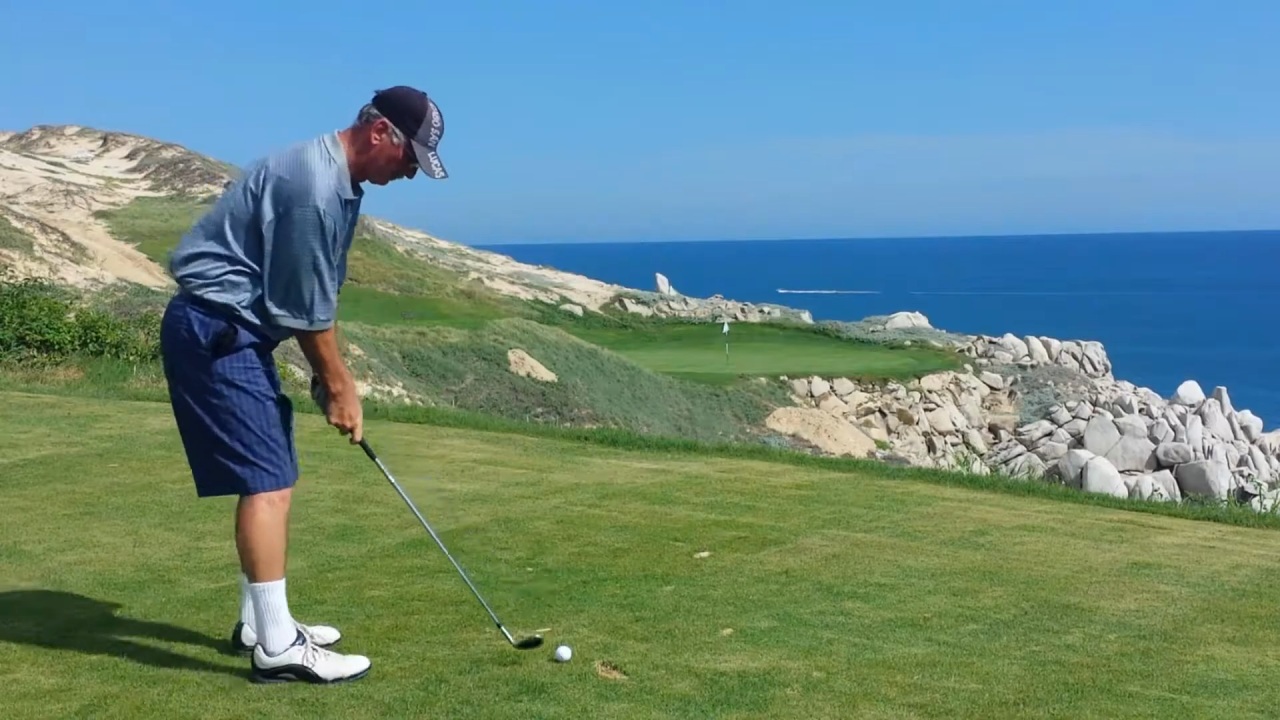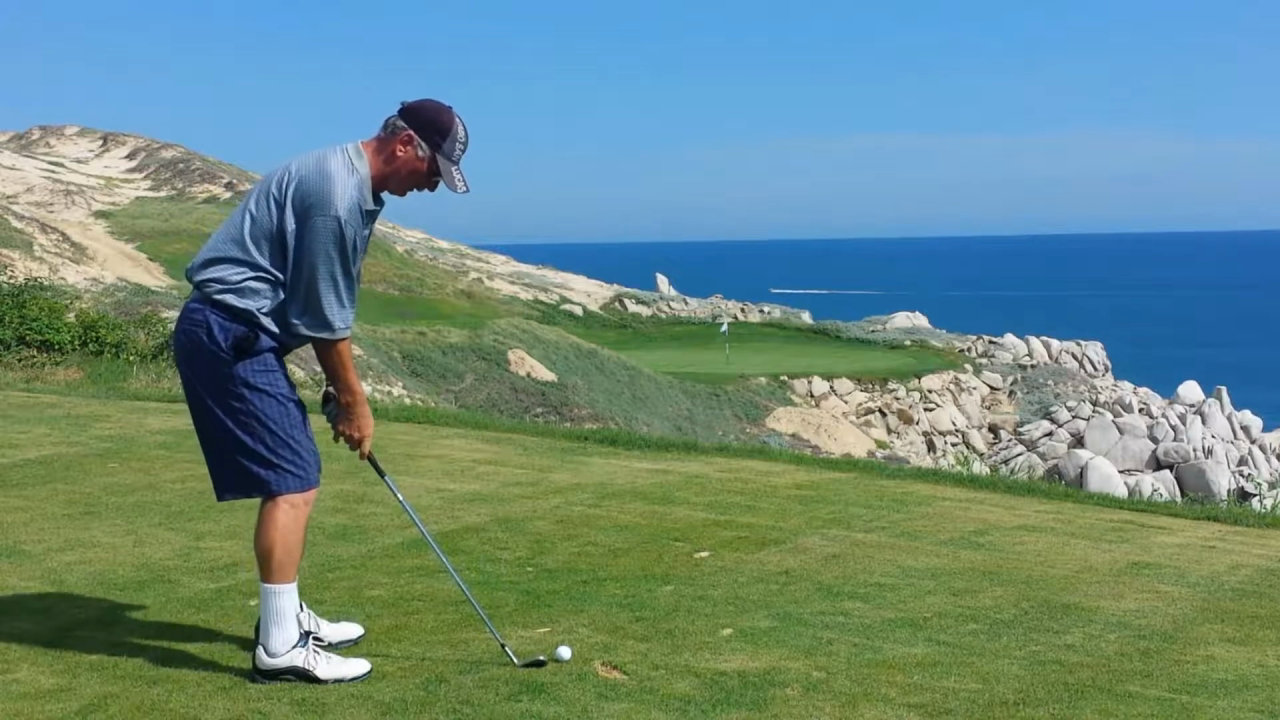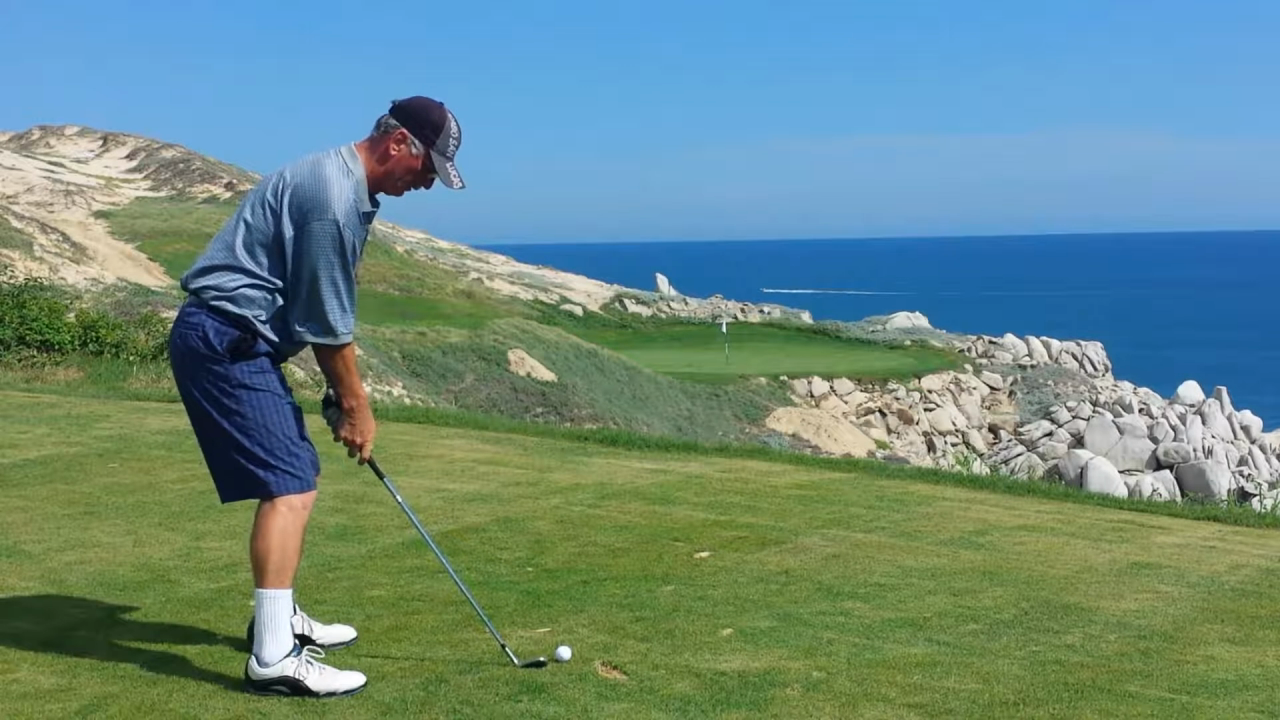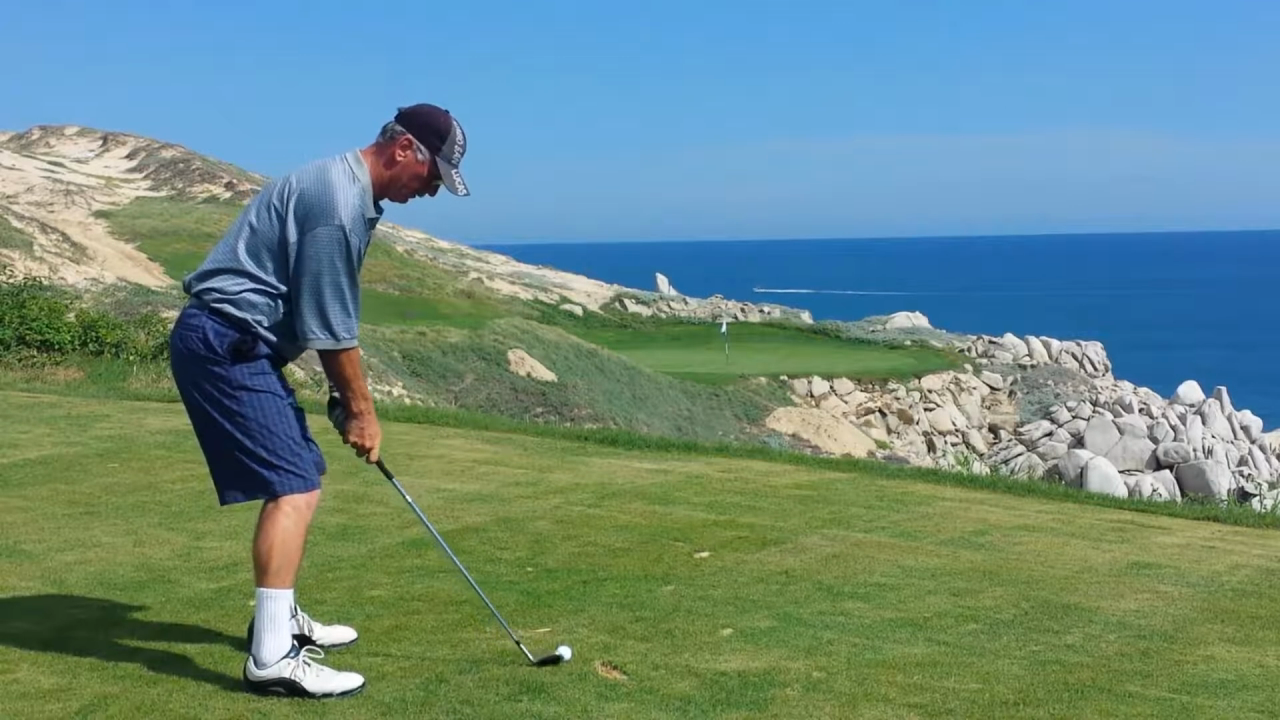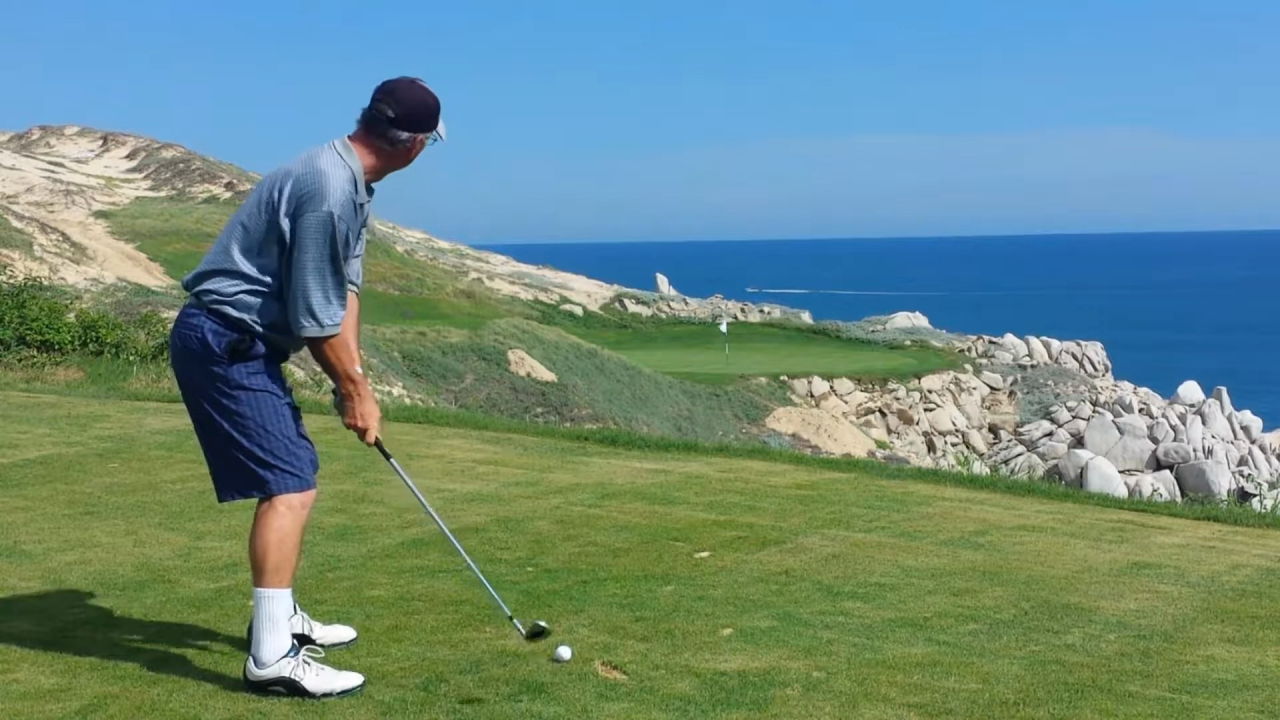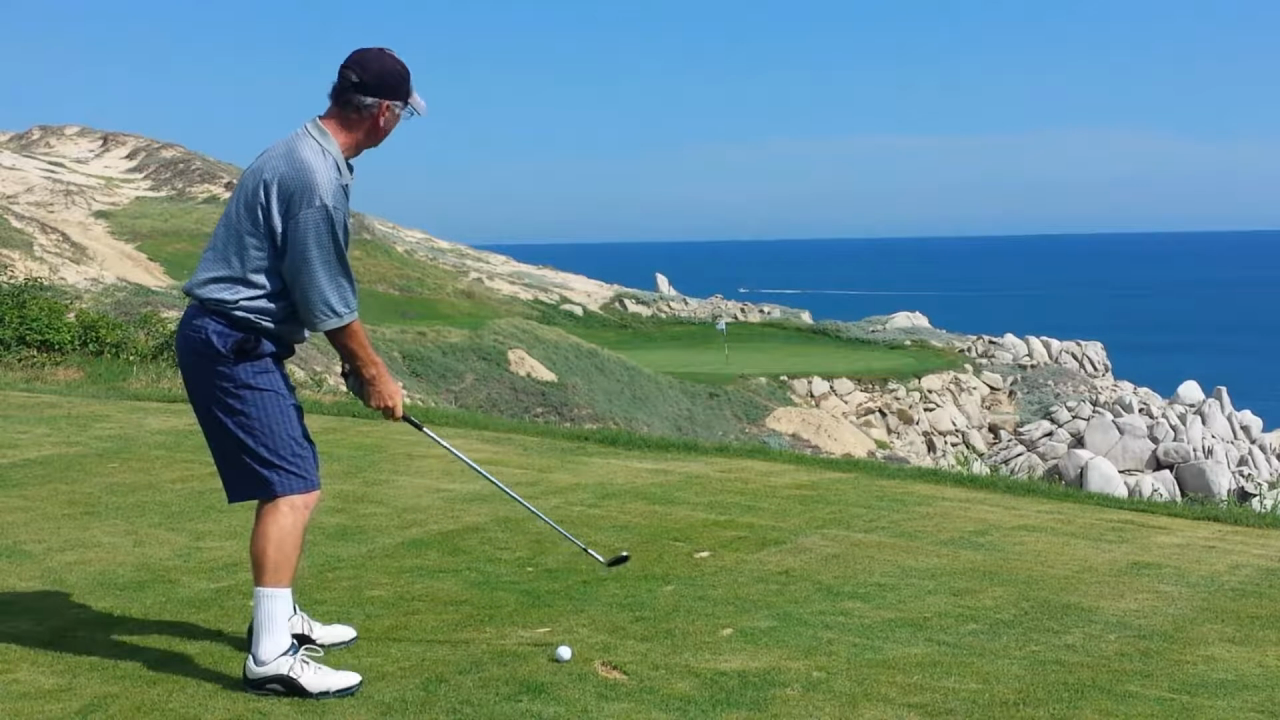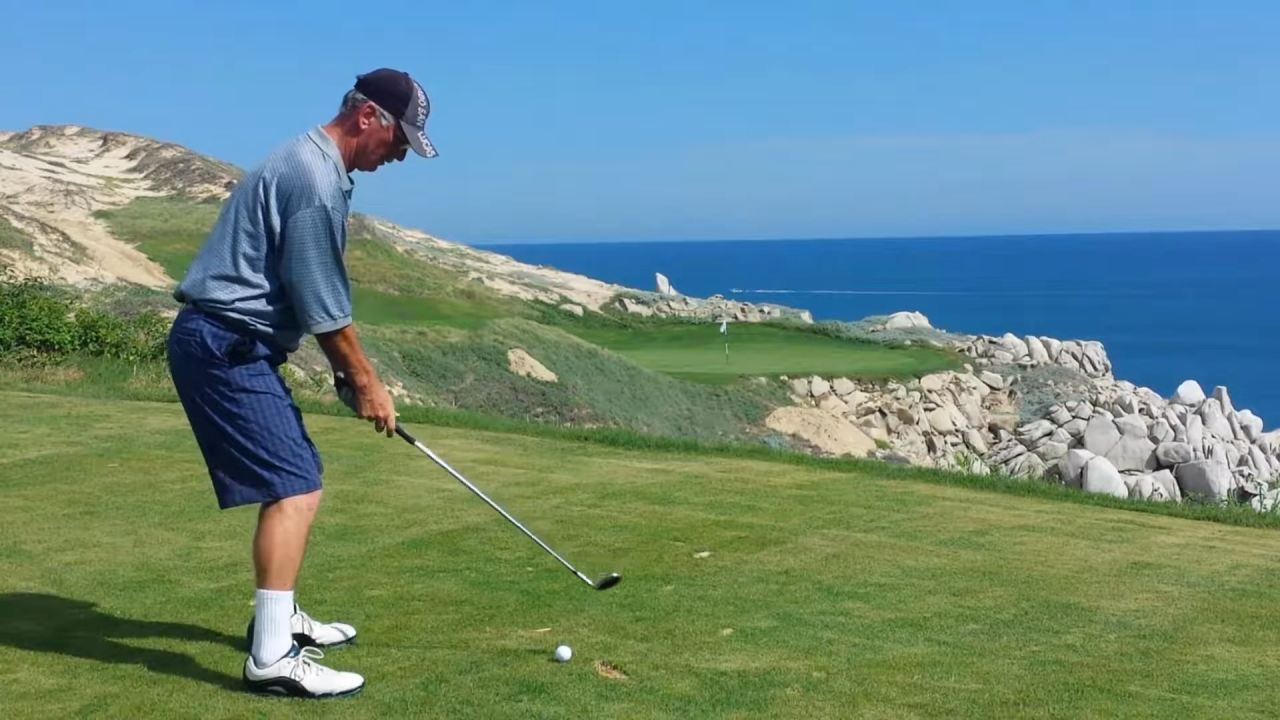
dt=0.7s
person 1, frame 1
left shoulder: (335, 179)
right shoulder: (313, 186)
left elbow: (311, 297)
right elbow: (306, 307)
left wrist: (331, 376)
right wrist: (340, 389)
left hip: (233, 332)
right hip: (215, 331)
left knee: (269, 478)
right knee: (266, 483)
left ankle: (258, 622)
right ankle: (277, 646)
person 1, frame 2
left shoulder: (354, 185)
right shoulder: (335, 193)
left elbow: (324, 308)
right elbow: (324, 316)
left wrist: (343, 392)
right wrist: (354, 402)
left hip: (242, 335)
right hip: (230, 336)
left knee: (295, 478)
right knee: (292, 484)
left ankle: (286, 616)
right ankle: (281, 647)
person 1, frame 3
left shoulder: (342, 183)
right shoulder: (333, 196)
left elbow: (322, 313)
right elbow: (327, 320)
left wrist: (341, 396)
right wrist: (356, 407)
left hip: (232, 339)
right hip: (226, 340)
left knee: (296, 478)
right knee: (289, 487)
left ankle: (279, 619)
right ankle: (275, 657)
person 1, frame 4
left shoulder: (345, 186)
right shoulder: (337, 202)
left elbow: (328, 317)
right elbow: (331, 327)
left wrist: (345, 396)
right wrist: (361, 410)
left hip: (235, 343)
right hip: (226, 345)
left knee: (300, 477)
right knee: (293, 487)
left ankle: (278, 617)
right ankle: (273, 658)
person 1, frame 5
left shoulder: (344, 181)
right shoulder: (330, 189)
left elbow: (343, 288)
right elbow: (314, 313)
left wrist: (355, 374)
right wrist: (354, 391)
left hip: (236, 343)
right hip: (224, 343)
left knee: (291, 479)
right knee: (288, 487)
left ankle: (279, 617)
right ankle: (273, 657)
person 1, frame 6
left shoulder: (305, 154)
right shoulder: (315, 177)
left elbow: (320, 285)
right elbow: (328, 300)
left wrist: (357, 360)
right wrist: (376, 374)
left hip: (236, 340)
right hip: (231, 343)
left knee: (287, 478)
right knee: (291, 488)
left ankle: (277, 616)
right ankle: (272, 656)
person 1, frame 7
left shoulder: (313, 165)
right shoulder: (314, 179)
left elbow: (317, 296)
right elbow: (323, 305)
left wrist: (350, 372)
right wrist: (366, 382)
left hip: (233, 344)
right hip: (225, 346)
left knee: (293, 480)
right knee: (293, 490)
left ankle: (278, 616)
right ankle: (273, 658)
